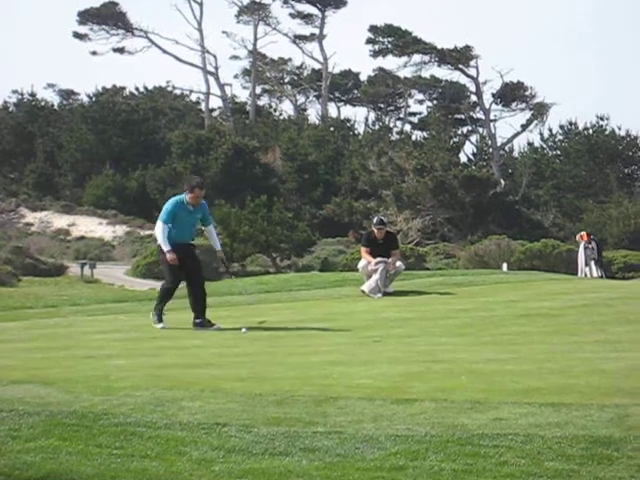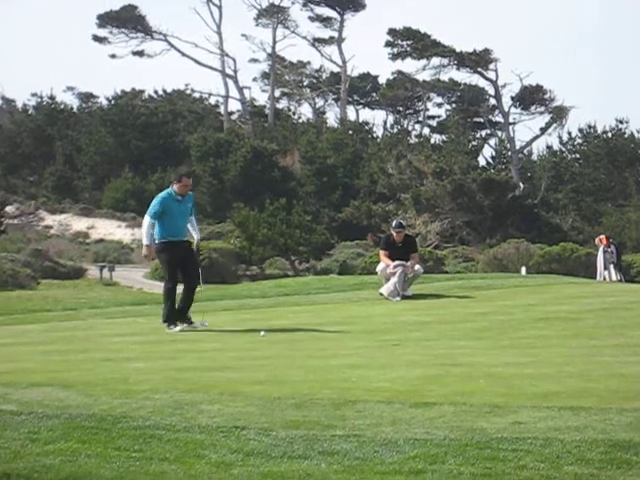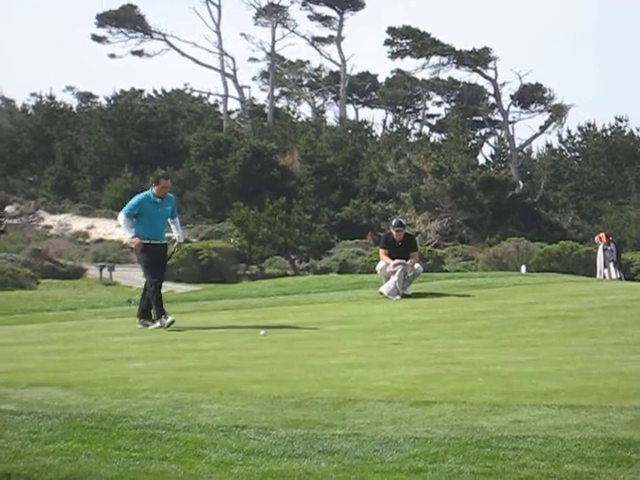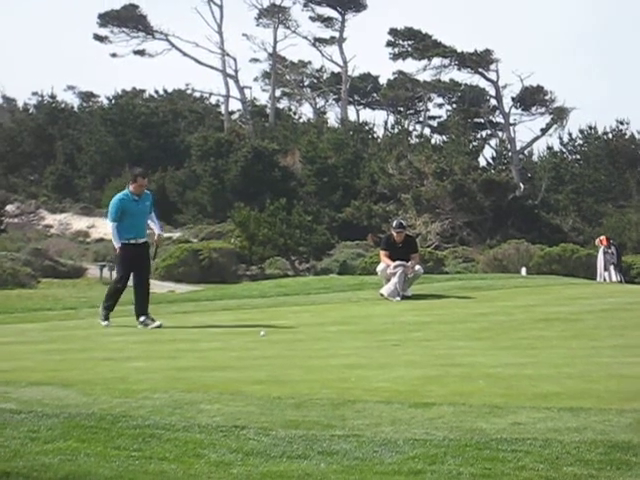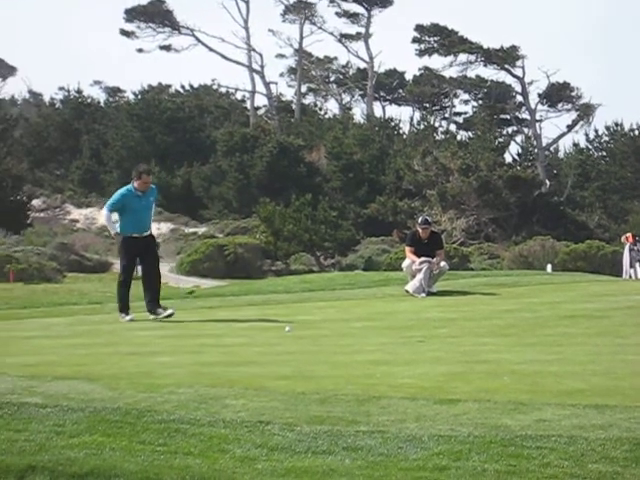
dt=0.4s
person 1, frame 1
left shoulder: (202, 206)
right shoulder: (173, 204)
left elbow: (208, 227)
right elbow: (160, 228)
left wrist: (218, 249)
right wrist: (168, 251)
left hip: (187, 246)
right hip: (169, 246)
left knee: (197, 280)
right knee: (172, 280)
left ankle: (199, 318)
right ankle: (157, 312)
person 1, frame 2
left shoulder: (189, 197)
right shoulder: (162, 199)
right elbow: (148, 221)
left wrist: (197, 236)
right wrist: (146, 245)
left hip: (184, 243)
right hip: (166, 245)
left knee: (193, 279)
right knee: (172, 282)
left ankle: (181, 315)
right ankle: (170, 320)
person 1, frame 3
left shoulder: (171, 199)
right shoulder: (140, 200)
left elbow: (174, 220)
right elbow: (122, 217)
left wrist: (179, 238)
right wrist: (132, 236)
left hip: (161, 245)
right hip: (145, 246)
left knee: (155, 281)
right knee: (153, 280)
left ankle: (144, 317)
right ankle: (160, 316)
person 1, frame 4
left shoulder: (148, 196)
right shoulder: (119, 200)
right elbow: (112, 225)
left wrist: (157, 231)
right wrist: (118, 246)
left hip: (143, 245)
right hip: (126, 246)
left knee: (143, 281)
right knee: (121, 280)
left ankle: (143, 316)
right ankle: (105, 310)
person 1, frame 5
left shoulder: (153, 190)
right shoulder: (123, 195)
right elbow: (106, 211)
right wrist: (114, 232)
left hip: (147, 237)
right hip: (128, 240)
left knee: (153, 271)
right knee: (126, 276)
left ankle: (154, 307)
right ankle: (124, 310)
